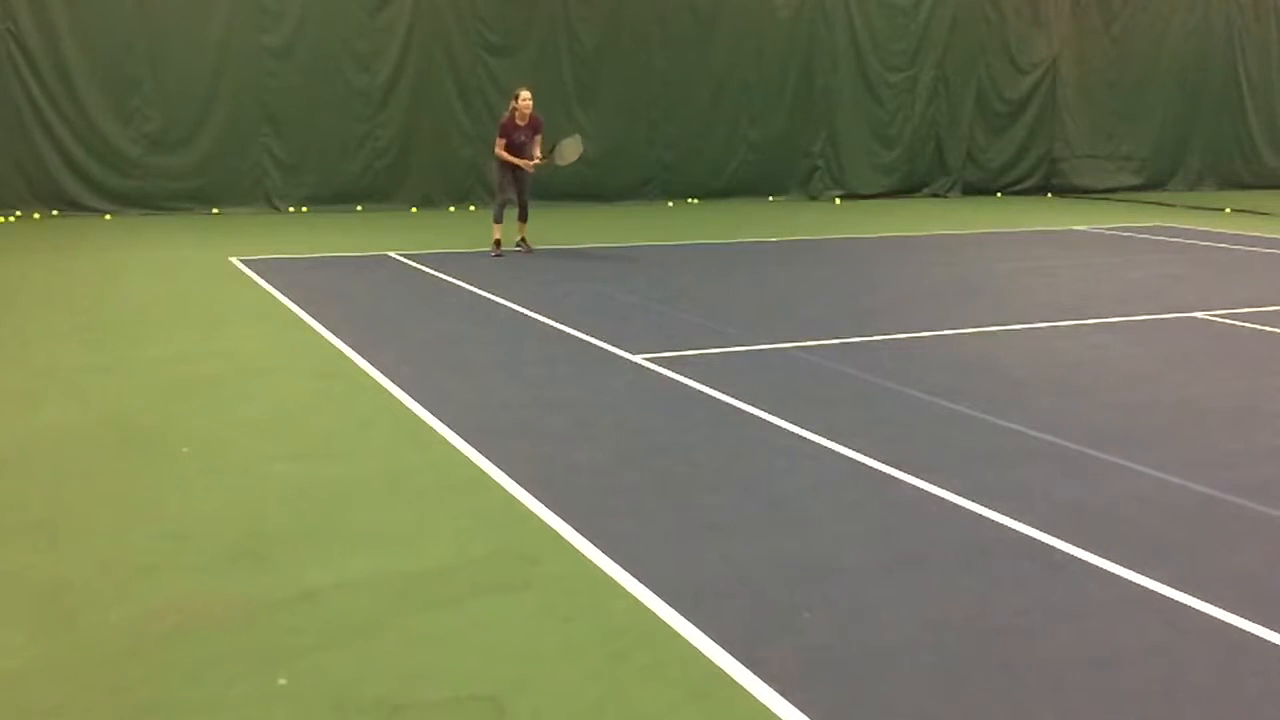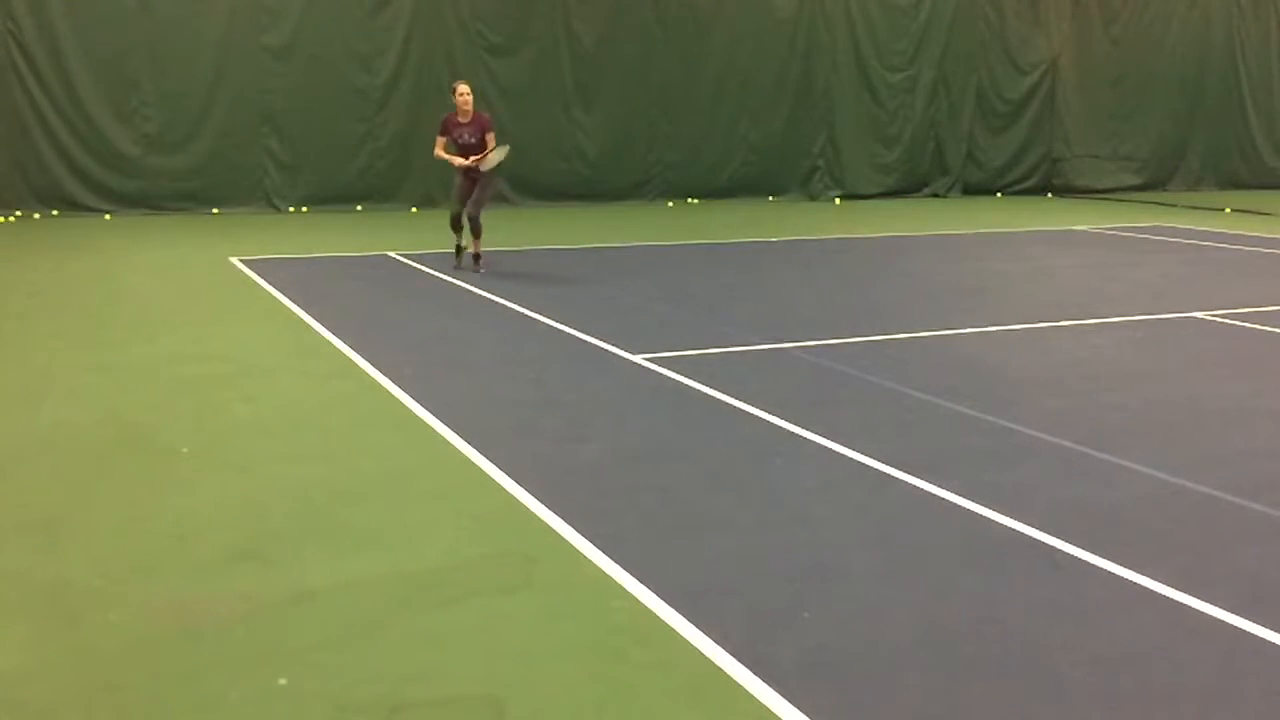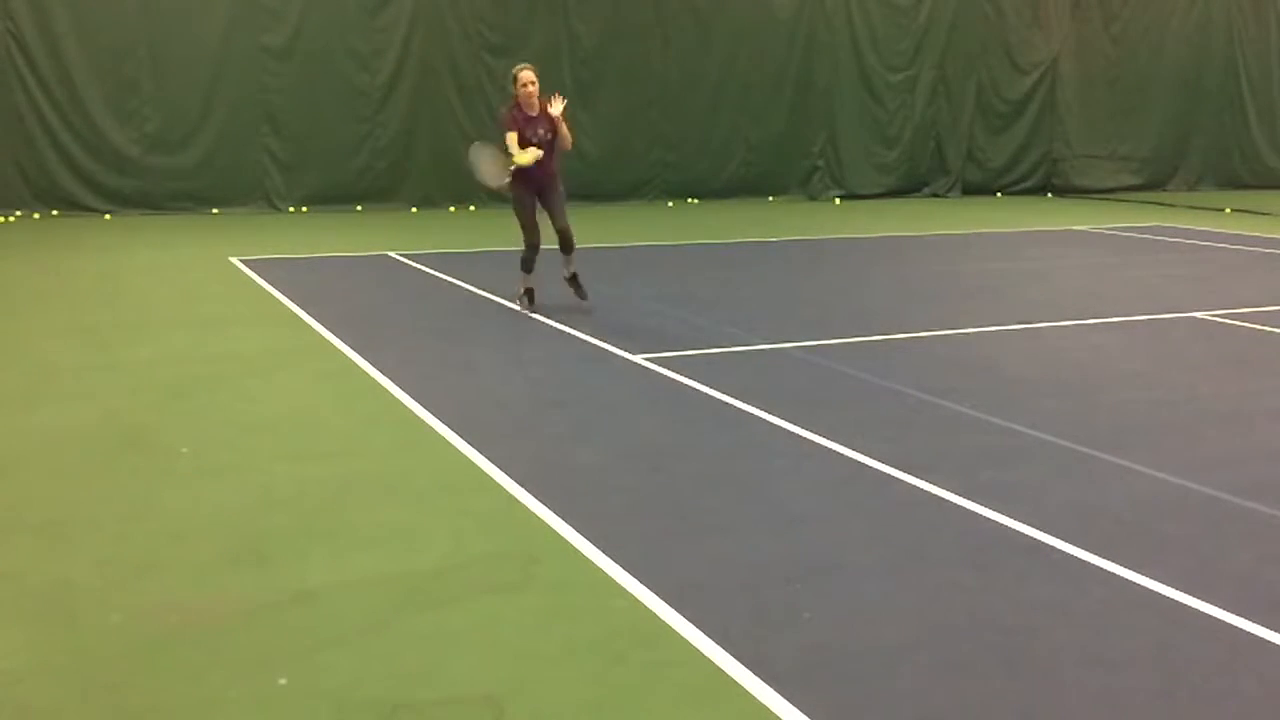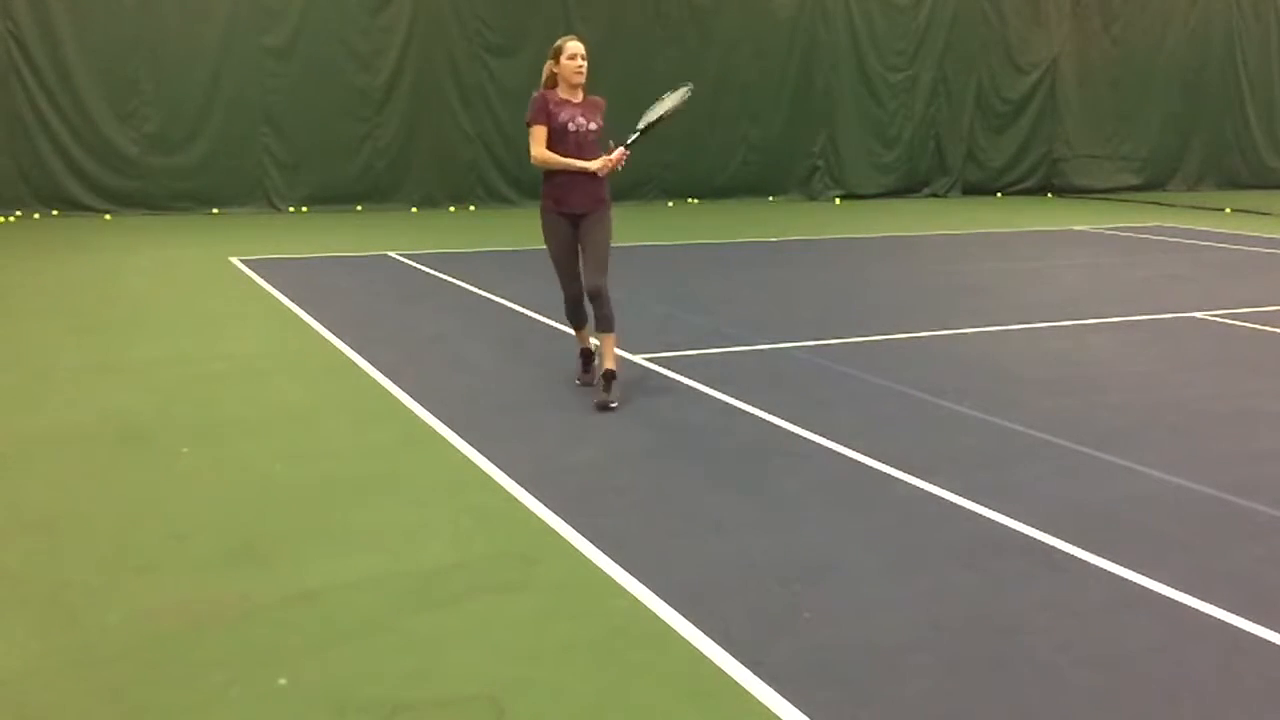
dt=1s
person 1, frame 1
left shoulder: (536, 122)
right shoulder: (506, 122)
left elbow: (536, 146)
right elbow: (498, 150)
left wrist: (537, 157)
right wrist: (519, 162)
left hip: (523, 162)
right hip: (504, 162)
left knee: (523, 200)
right knee: (502, 199)
left ankle: (521, 239)
right ankle: (496, 242)
person 1, frame 2
left shoulder: (483, 120)
right shoulder: (447, 122)
left elbow: (492, 148)
right elbow: (437, 151)
left wrist: (478, 158)
right wrist: (452, 158)
left hip: (483, 173)
right hip: (463, 173)
left knee: (472, 213)
right knee: (455, 214)
left ankle: (477, 254)
right ankle: (459, 246)
person 1, frame 3
left shoulder: (548, 108)
right shoulder: (511, 115)
left elbow: (567, 145)
right elbow: (513, 150)
left wrist: (558, 119)
left hip: (549, 181)
right hip: (522, 184)
left knee: (563, 230)
right knee: (532, 242)
left ankle: (570, 273)
right ankle: (526, 290)
person 1, frame 4
left shoulder: (597, 105)
right shoulder: (543, 102)
right elbow: (537, 154)
left wrist: (612, 158)
right wrist: (585, 164)
left hip: (596, 208)
right hip: (557, 209)
left knee: (596, 287)
right knee: (572, 290)
left ankle: (609, 374)
right ankle: (586, 352)
